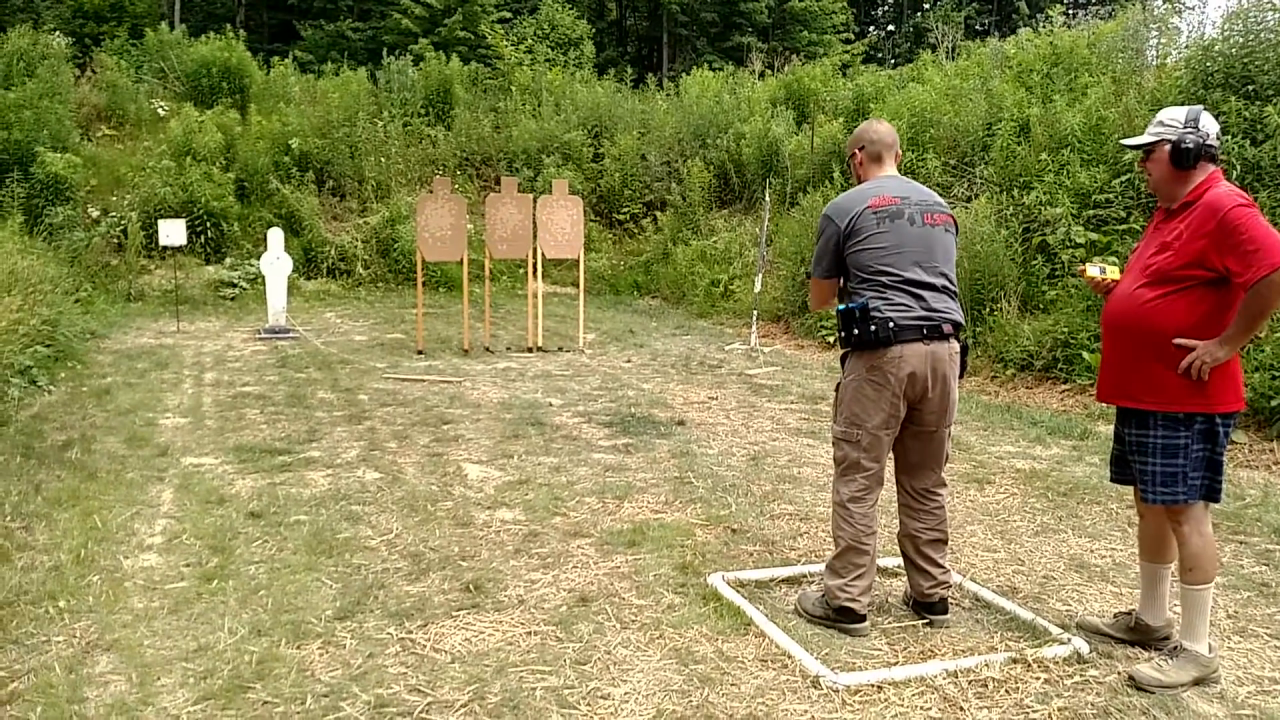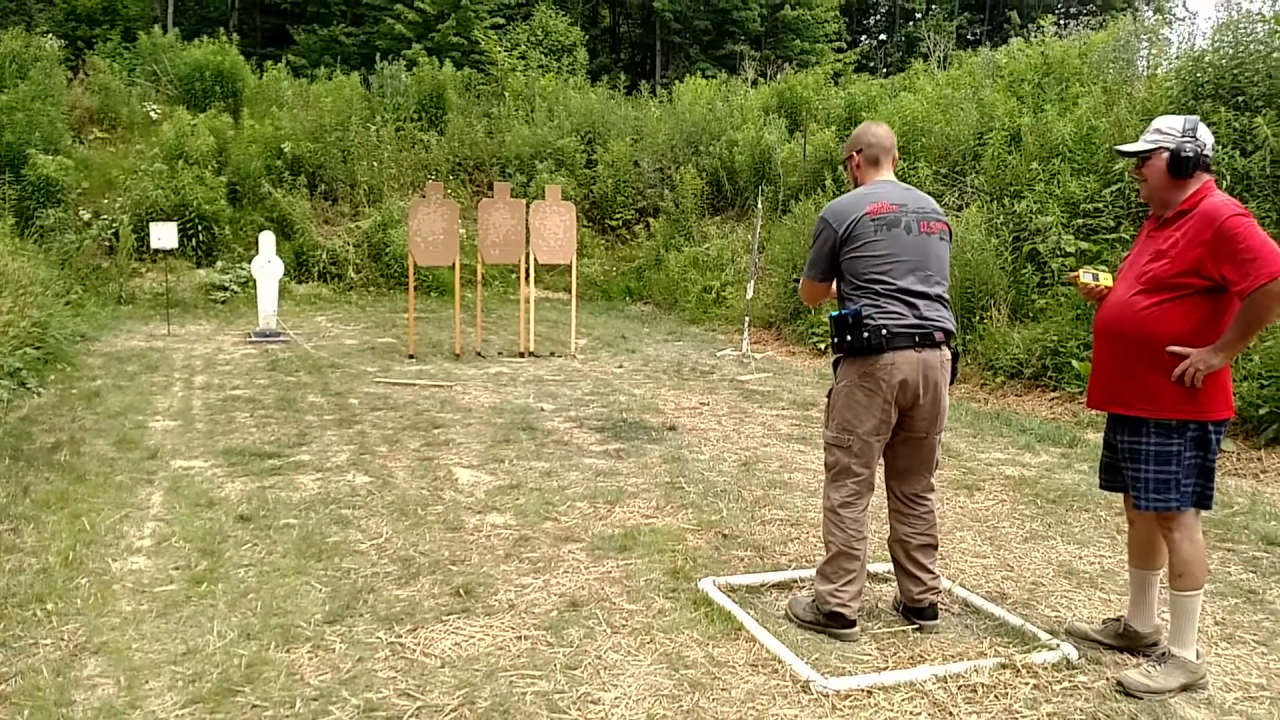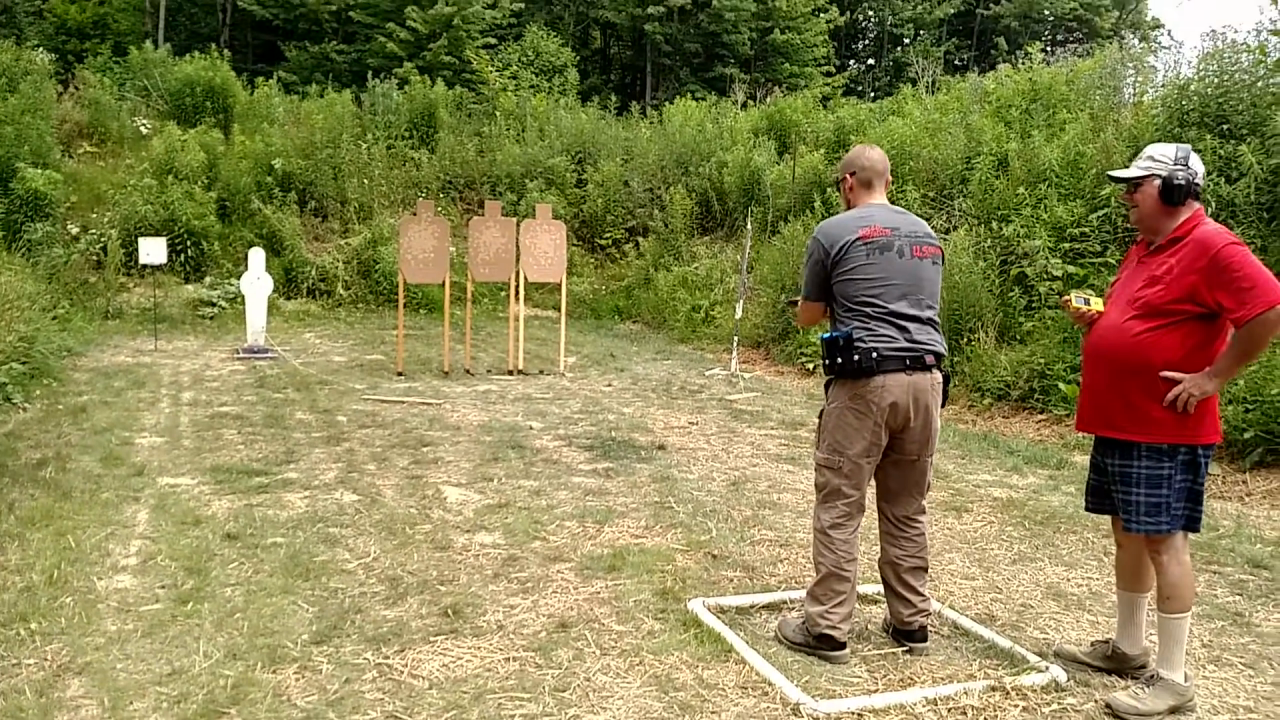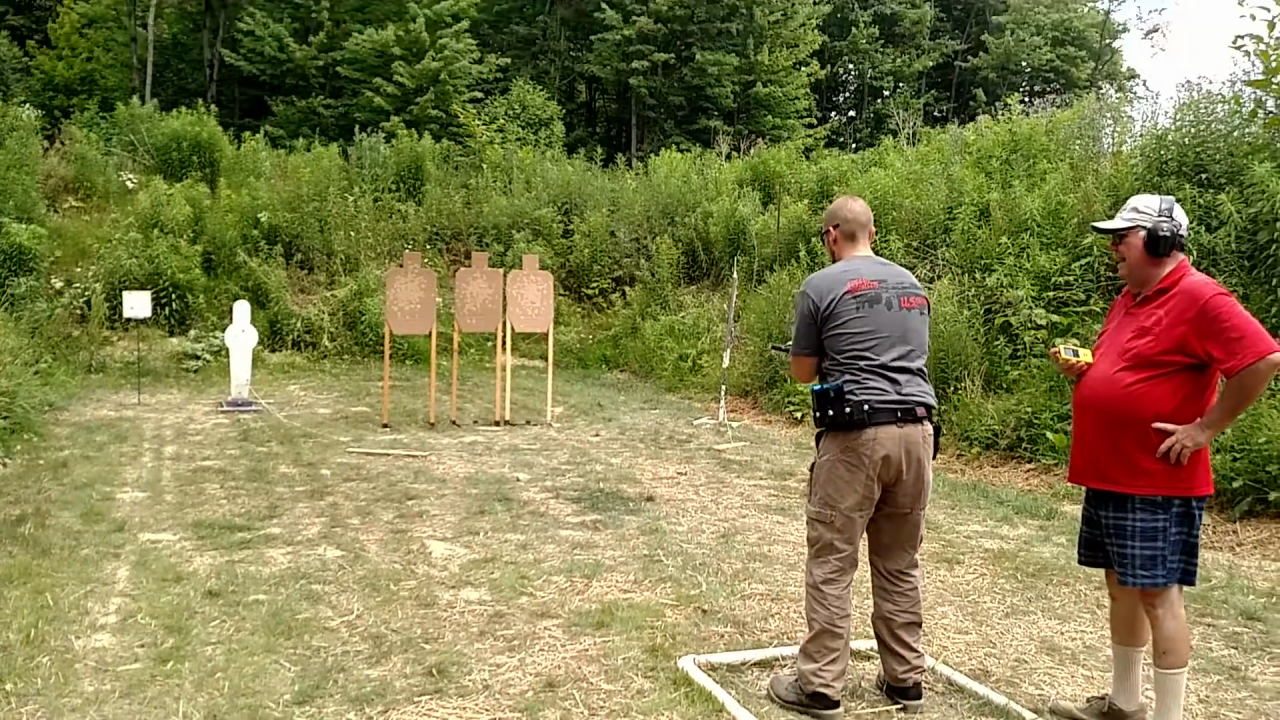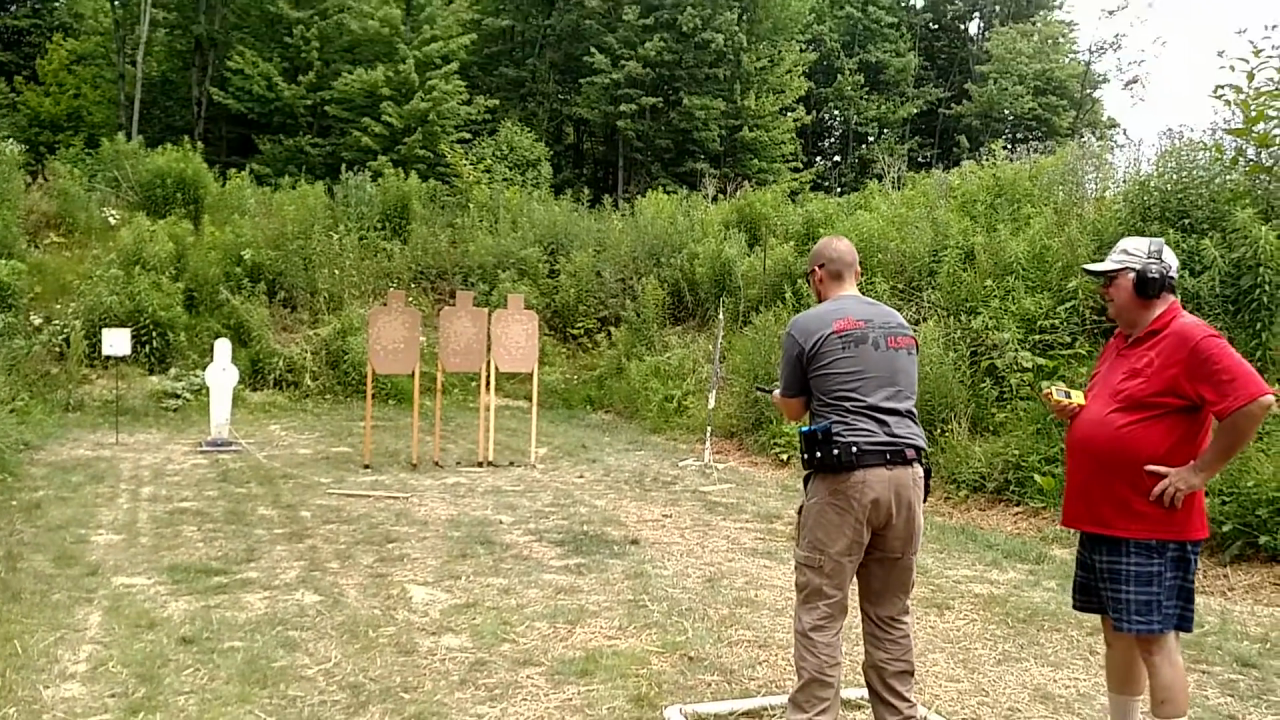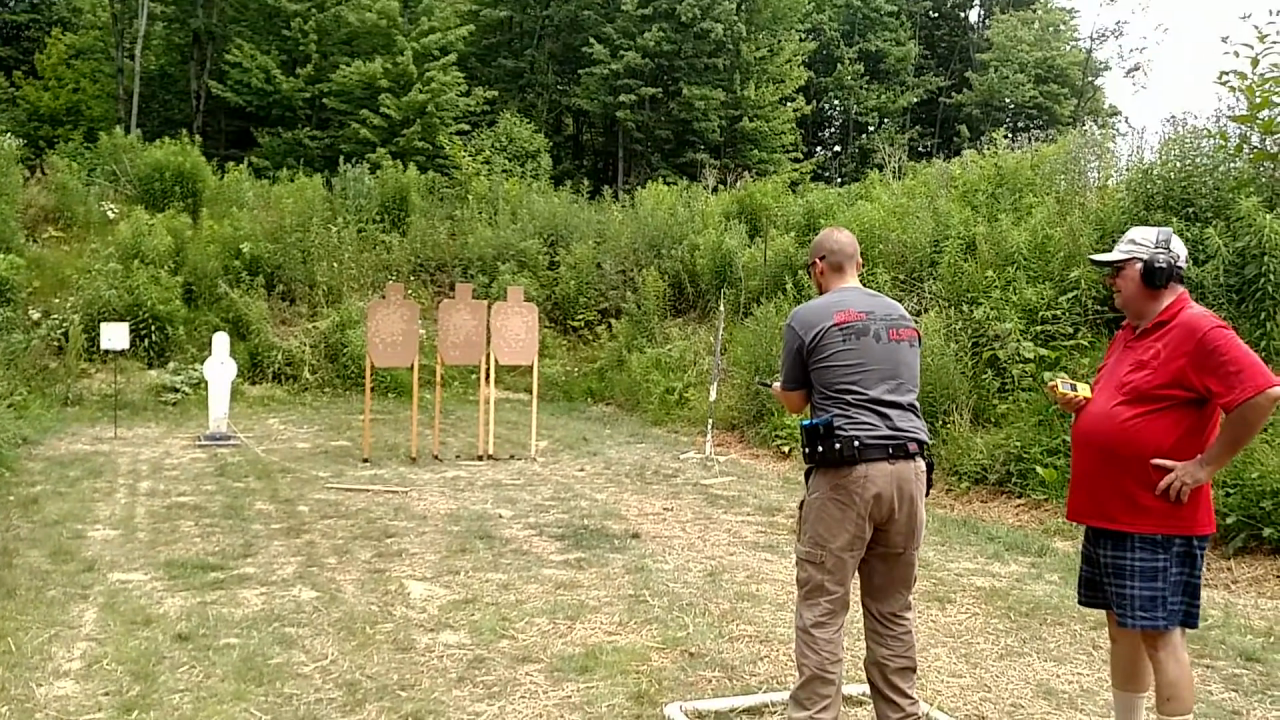
dt=0.3s
person 1, frame 1
left shoulder: (1224, 209)
right shoulder: (1170, 211)
left wrist: (1226, 345)
right wrist: (1114, 289)
left hip: (1186, 398)
right hip: (1143, 392)
left knee: (1184, 511)
right knee: (1150, 503)
left ankle: (1195, 649)
right ankle: (1150, 619)
person 1, frame 2
left shoulder: (1219, 218)
right shoulder: (1159, 221)
left wrist: (1221, 352)
right wrist: (1106, 295)
left hip: (1177, 405)
right hip: (1132, 398)
left knee: (1175, 517)
right knee: (1140, 510)
left ankle: (1184, 655)
right ankle: (1138, 624)
person 1, frame 3
left shoulder: (1211, 246)
right shoulder: (1144, 247)
left wrist: (1213, 378)
right wrist: (1094, 319)
left hip: (1165, 430)
right hip: (1119, 423)
left knee: (1163, 540)
right knee: (1126, 533)
right ankle: (1127, 648)
person 1, frame 4
left shoulder: (1198, 297)
right shoulder: (1128, 299)
left wrist: (1205, 429)
right wrist: (1082, 371)
left hip: (1156, 483)
right hip: (1109, 476)
left knee: (1158, 596)
right knee: (1121, 588)
person 1, frame 5
left shoulder: (1190, 339)
right shoulder: (1120, 342)
left wrist: (1199, 471)
right wrist: (1075, 413)
left hip: (1151, 528)
right hip: (1103, 520)
left knee: (1153, 640)
right knee: (1117, 634)
person 1, frame 6
left shoulder: (1198, 330)
right shoulder: (1129, 333)
left wrist: (1206, 465)
right wrist: (1082, 404)
left hip: (1157, 521)
right hip: (1108, 513)
left knee: (1160, 635)
right knee: (1122, 629)
person 2, frame 1
left shoulder: (844, 208)
right shoulder: (940, 206)
left elbow: (820, 298)
left wrist: (829, 296)
left hip: (882, 354)
right hip: (942, 350)
left knee: (858, 482)
right knee: (926, 481)
left ankle: (846, 601)
right ankle: (931, 594)
person 2, frame 2
left shoulder: (841, 212)
right shoulder: (934, 211)
left elbow: (813, 295)
left wrist: (833, 285)
left hip: (875, 360)
right hip: (933, 357)
left knee: (848, 487)
right knee: (916, 487)
left ankle: (836, 606)
right ankle: (921, 599)
person 2, frame 3
left shoulder: (833, 233)
right shoulder: (927, 234)
left elbow: (809, 316)
left wrist: (827, 305)
left hip: (866, 383)
right hip: (925, 380)
left knee: (839, 509)
right knee: (907, 509)
left ankle: (826, 628)
right ankle: (911, 622)
person 2, frame 4
left shoulder: (820, 286)
right shoulder: (912, 284)
left elbow: (803, 371)
left wrist: (808, 355)
left hip: (858, 436)
right hip: (916, 432)
left knee: (832, 566)
right knee: (899, 565)
person 2, frame 5
left shoulder: (806, 326)
right shoulder: (899, 324)
left elbow: (792, 411)
left wrist: (781, 397)
left hip: (846, 479)
right hip: (906, 475)
left knee: (820, 611)
right knee: (890, 611)
person 2, frame 6
left shoulder: (807, 318)
right shoulder: (901, 316)
left elbow: (794, 403)
left wrist: (781, 389)
left hip: (847, 474)
right hip: (908, 469)
left knee: (821, 607)
right knee: (892, 607)
